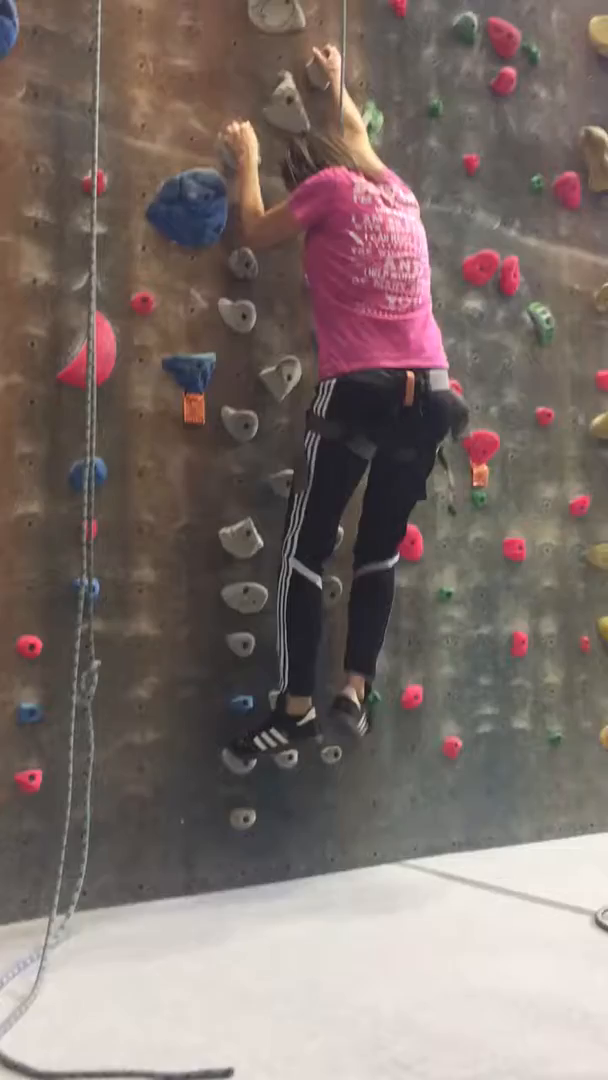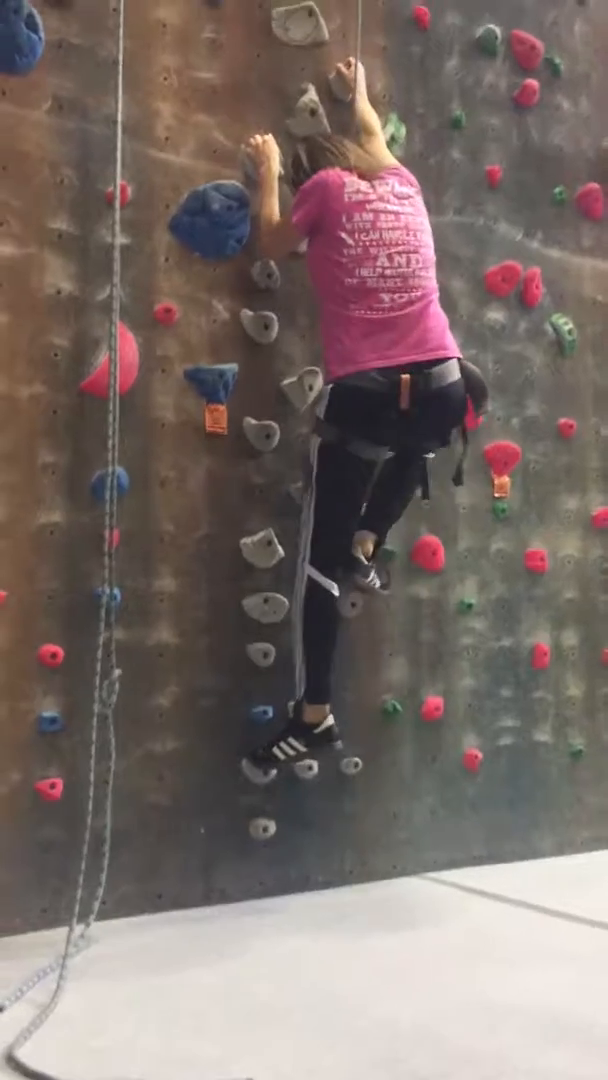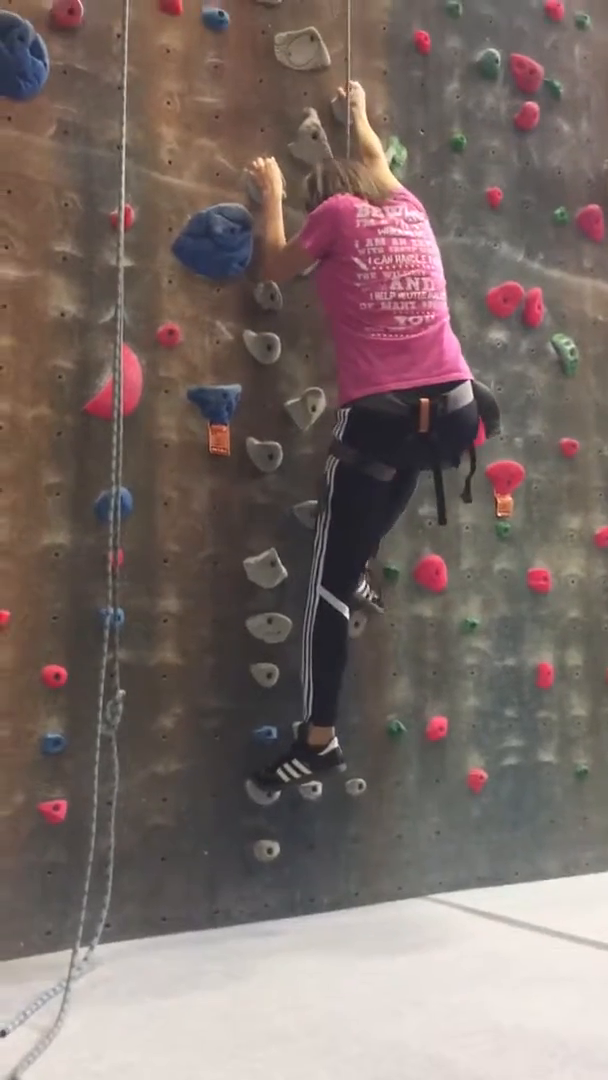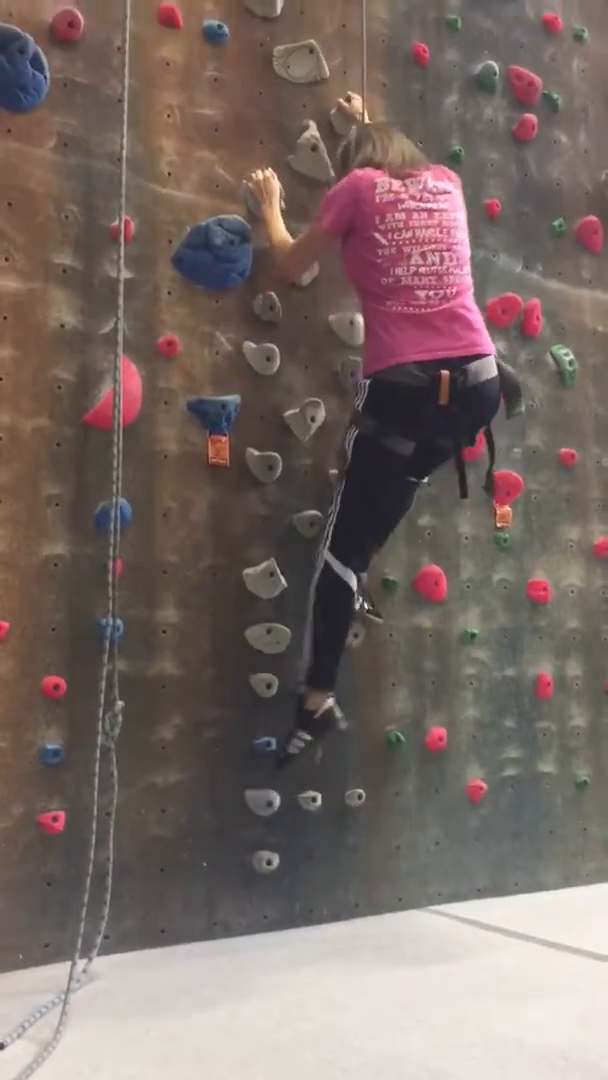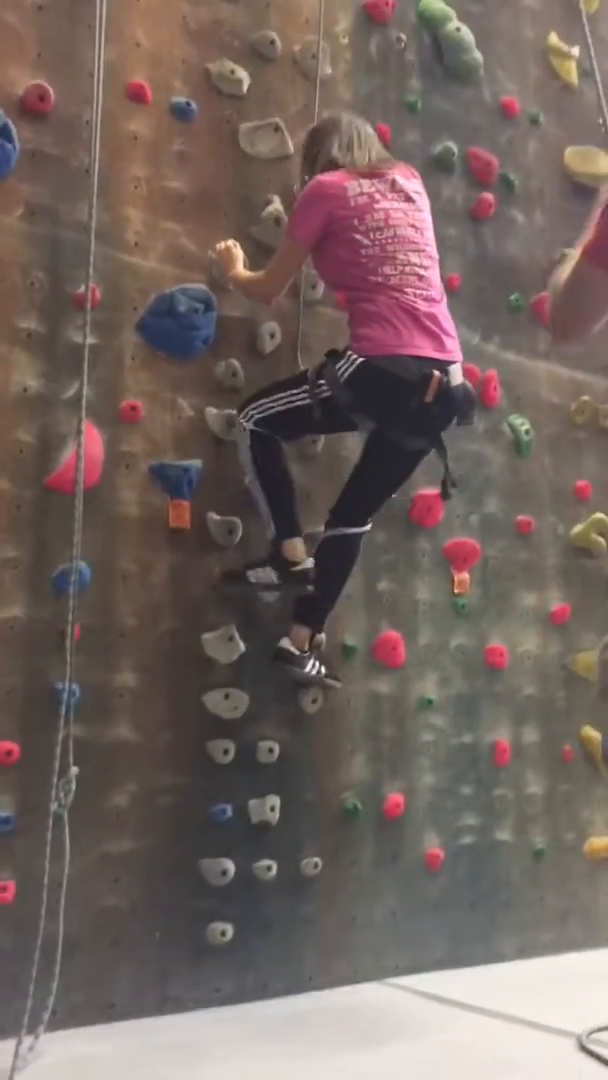
dt=0.5s
person 1, frame 1
left shoulder: (331, 187)
right shoulder: (397, 190)
left elbow: (255, 231)
right elbow: (355, 132)
left wrist: (247, 158)
right wrist: (336, 82)
left hip: (360, 392)
right hip: (428, 392)
left knee: (303, 552)
right knee: (382, 550)
left ankle: (295, 711)
right ankle: (355, 692)
person 1, frame 2
left shoulder: (325, 186)
right shoulder: (403, 183)
left elbow: (271, 243)
right elbow: (373, 136)
left wrist: (268, 171)
right wrist: (359, 88)
left hip: (363, 393)
right hip: (439, 386)
left knee: (318, 559)
right knee: (417, 444)
left ankle: (313, 717)
right ankle: (367, 545)
person 1, frame 3
left shoulder: (338, 211)
right shoulder: (411, 207)
left elbow: (276, 266)
right elbow: (374, 160)
left wrist: (271, 194)
right wrist: (358, 110)
left hip: (379, 415)
right hip: (453, 409)
left knee: (328, 582)
left ankle: (318, 740)
right ankle: (363, 568)
person 1, frame 4
left shoulder: (358, 185)
right shoulder: (446, 183)
left elbow: (289, 264)
left wrist: (269, 205)
right wrist: (365, 123)
left hip: (402, 388)
right hip: (477, 382)
left knee: (340, 549)
right knee: (402, 474)
left ankle: (316, 701)
right ankle: (357, 582)
person 1, frame 5
left shoulder: (327, 189)
right shoulder: (410, 183)
left elbow: (270, 289)
left wrist: (234, 271)
left hip: (380, 371)
right hip: (442, 381)
left knee: (255, 423)
right knee: (353, 516)
left ankle: (291, 556)
right ankle: (304, 641)
